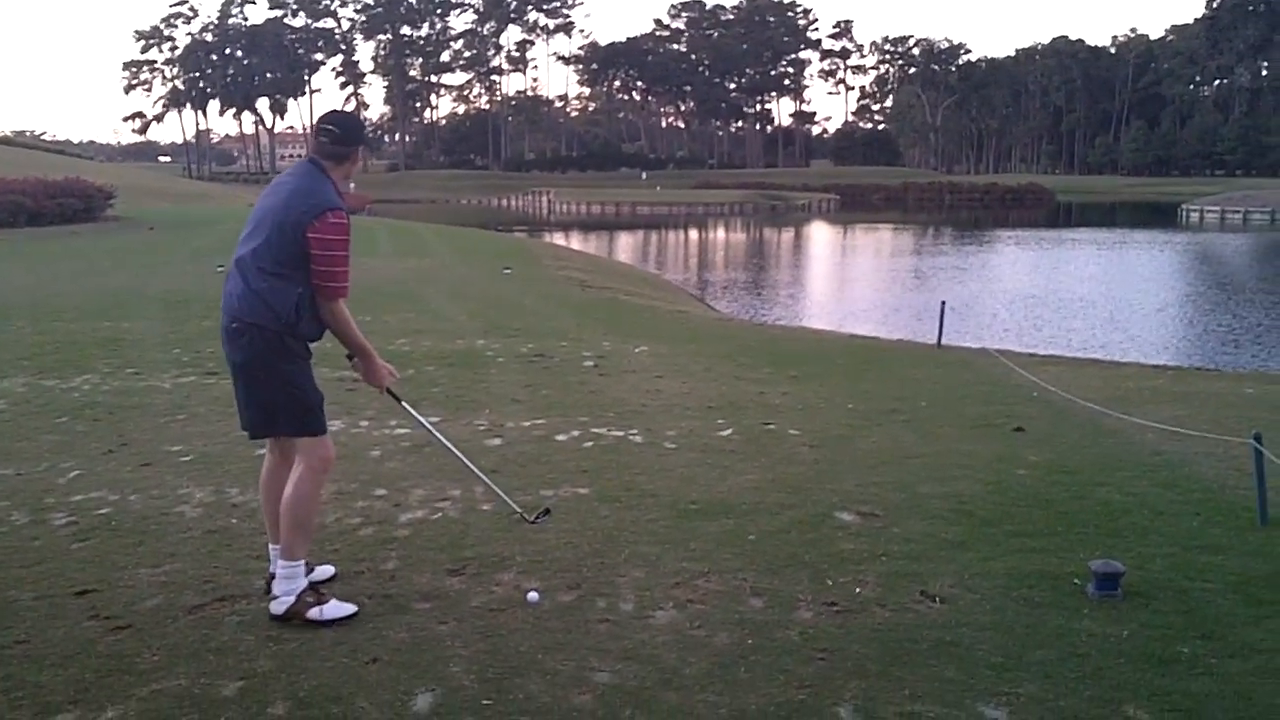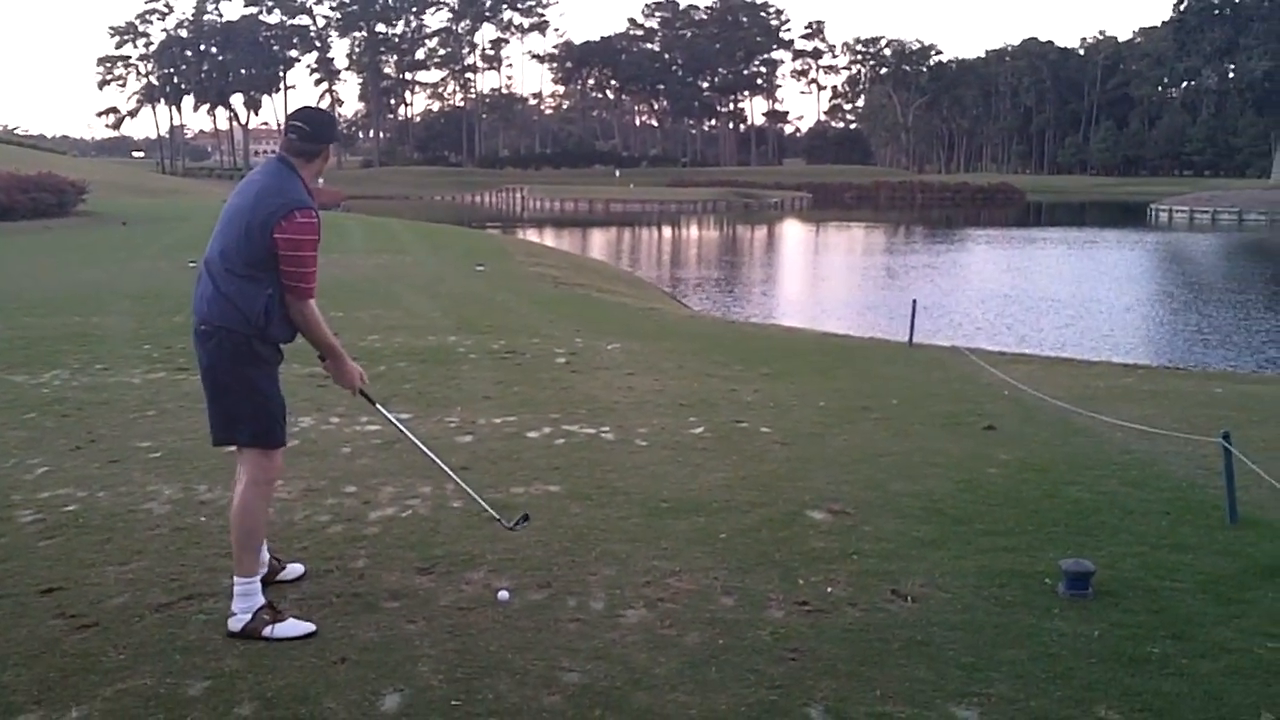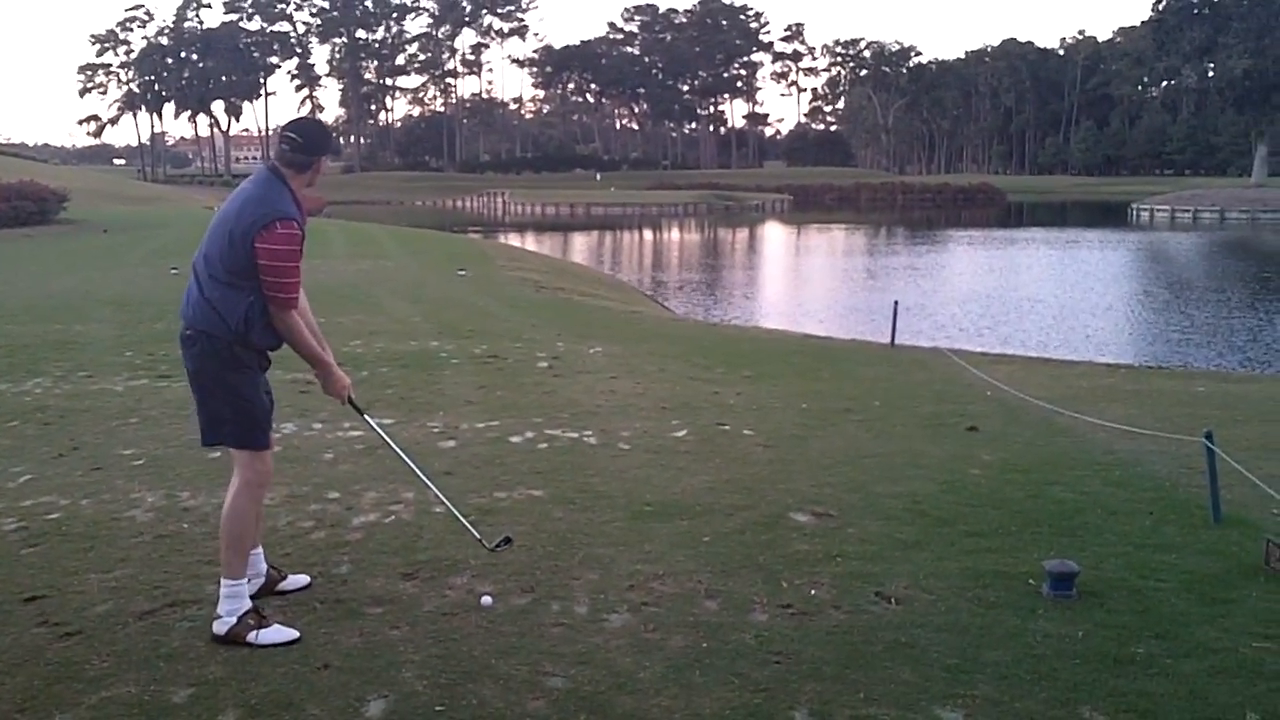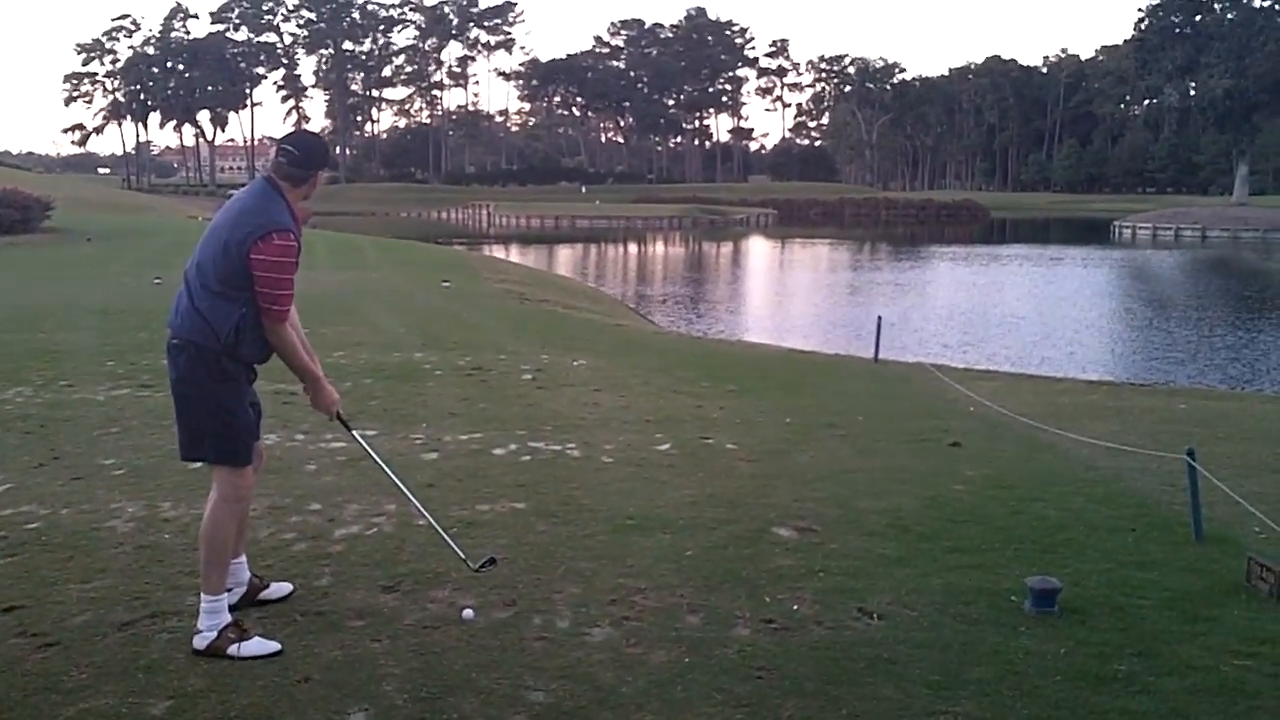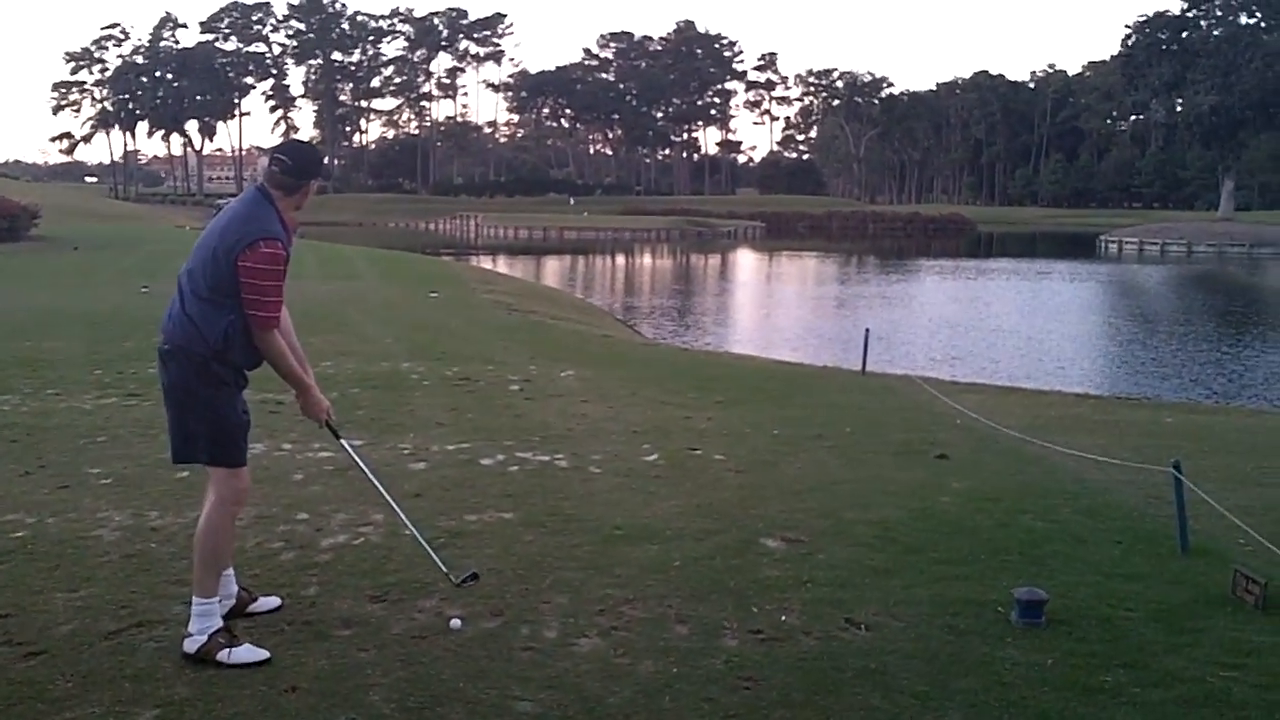
dt=0.4s
person 1, frame 1
left shoulder: (289, 183)
right shoulder: (327, 209)
right elbow: (329, 303)
left wrist: (357, 350)
right wrist: (368, 359)
left hip: (247, 326)
right hip: (270, 337)
left knee: (283, 447)
right knee: (315, 454)
left ankle: (282, 563)
right ankle: (291, 590)
person 1, frame 2
left shoulder: (261, 181)
right shoulder: (296, 209)
right elbow: (298, 303)
left wrist: (329, 346)
right wrist: (338, 359)
left hip: (223, 328)
right hip: (240, 340)
left knee: (254, 449)
right knee: (262, 465)
left ankle: (255, 560)
right ankle: (246, 607)
person 1, frame 3
left shoulder: (261, 190)
right shoulder: (280, 218)
left elbow: (290, 292)
right elbow: (282, 312)
left wrist: (326, 351)
right wrist: (326, 370)
left hip: (226, 338)
right hip: (223, 346)
left knee: (256, 454)
right knee: (253, 467)
left ankle: (253, 571)
right ankle: (232, 610)
person 1, frame 4
left shoulder: (255, 200)
right shoulder: (276, 230)
left elbow: (281, 306)
right elbow: (275, 326)
left wrist: (315, 365)
right wrist: (315, 383)
left hip: (211, 350)
right hip: (210, 358)
left knee: (247, 459)
right knee: (233, 482)
left ankle: (236, 579)
right ankle: (212, 624)
person 1, frame 5
left shoulder: (251, 211)
right shoulder: (264, 239)
left elbow: (274, 311)
right elbow: (264, 332)
left wrist: (307, 374)
right wrist: (305, 391)
left hip: (205, 358)
right hip: (200, 364)
left knee: (228, 478)
right knee: (230, 486)
left ankle: (224, 593)
right ankle: (203, 628)
